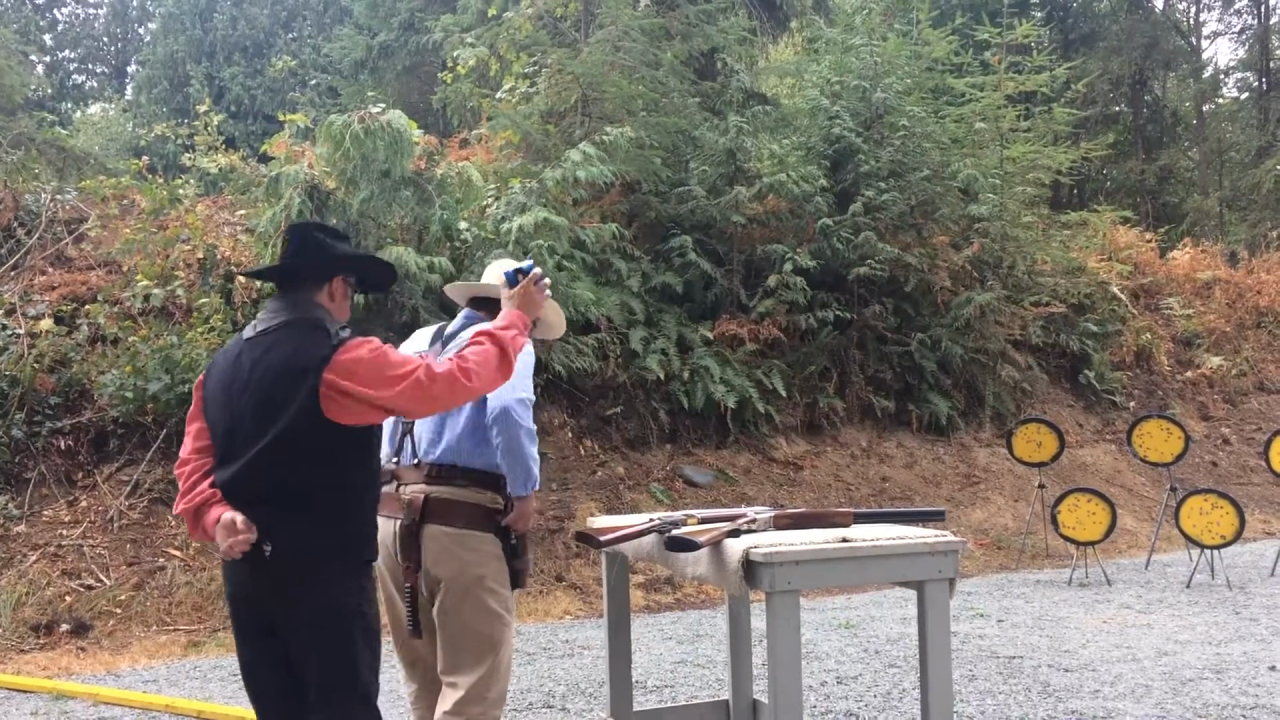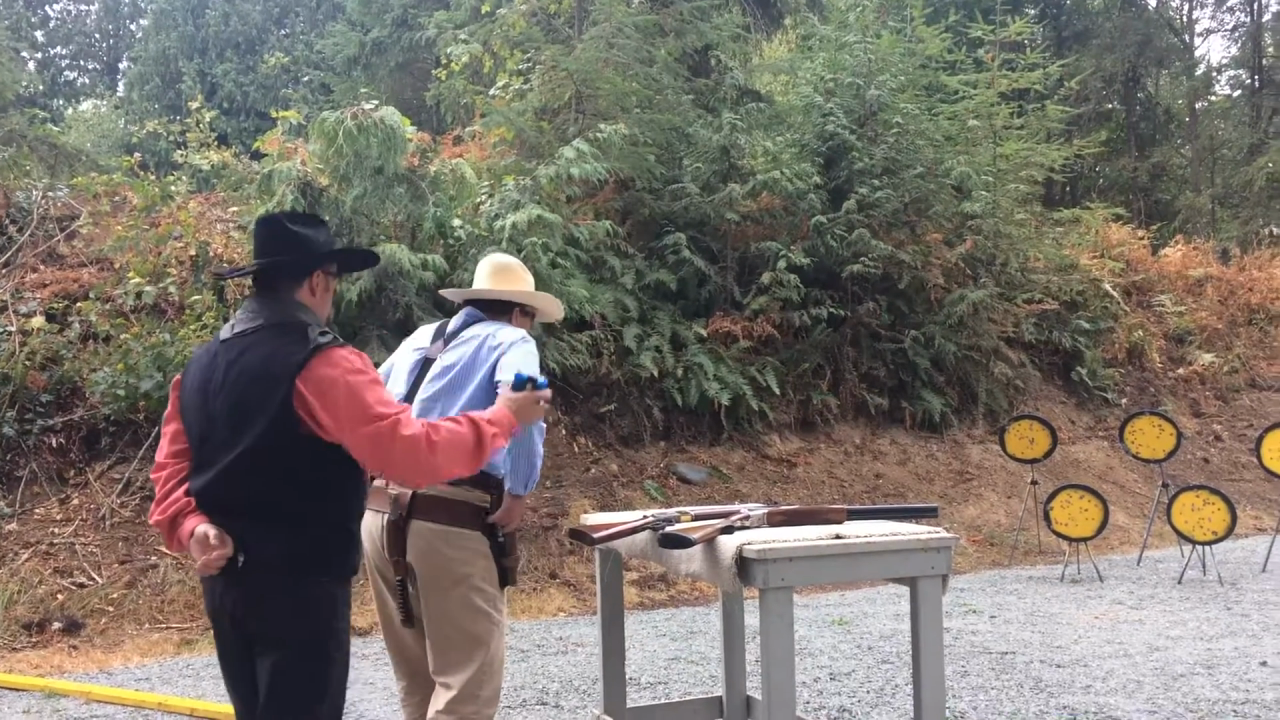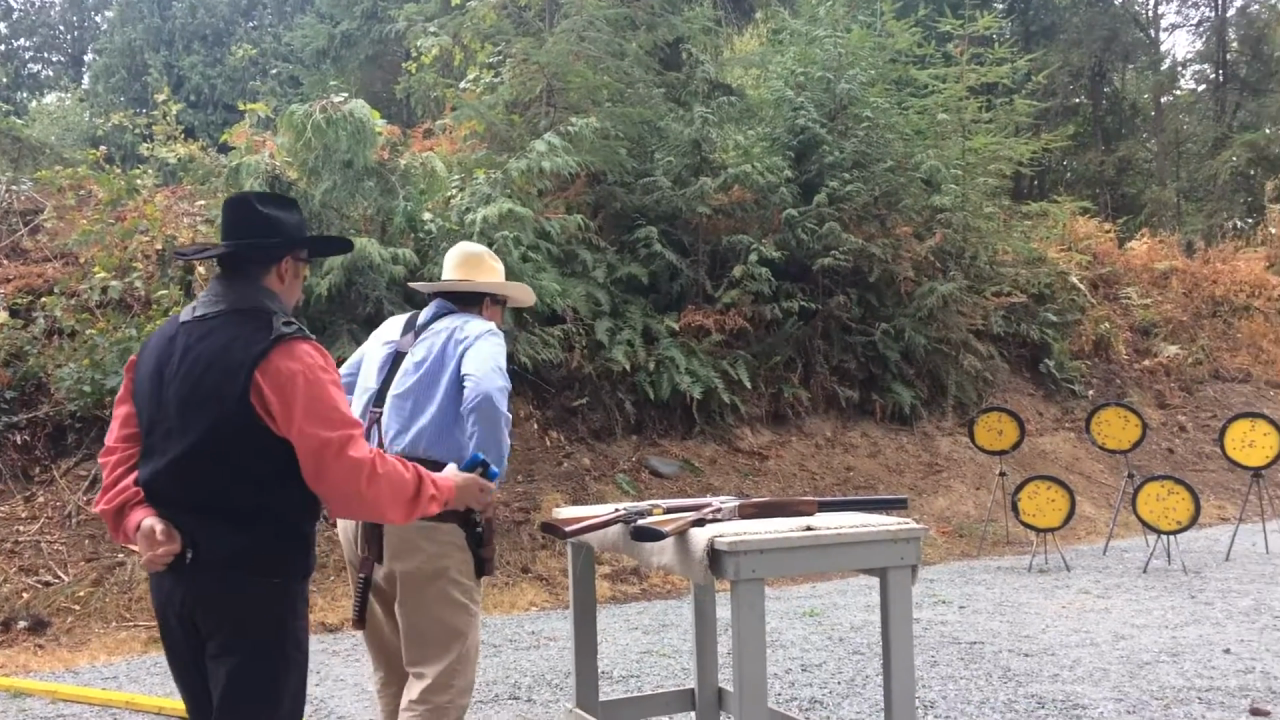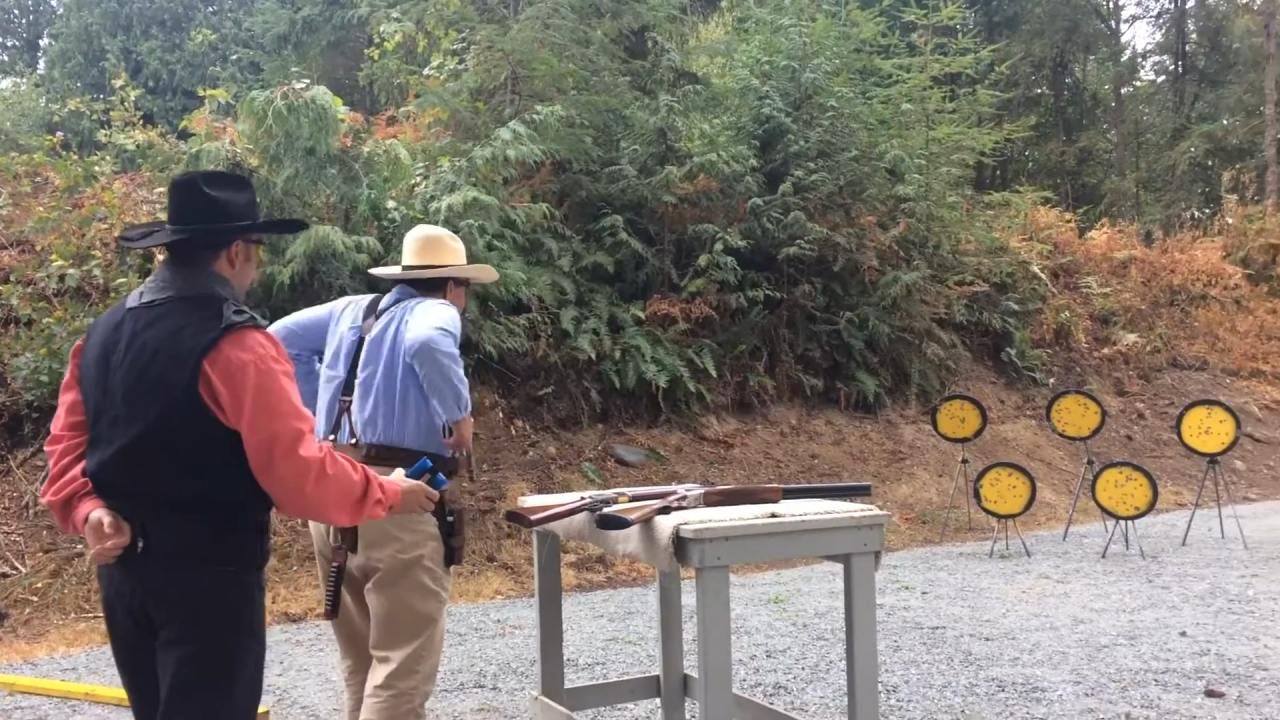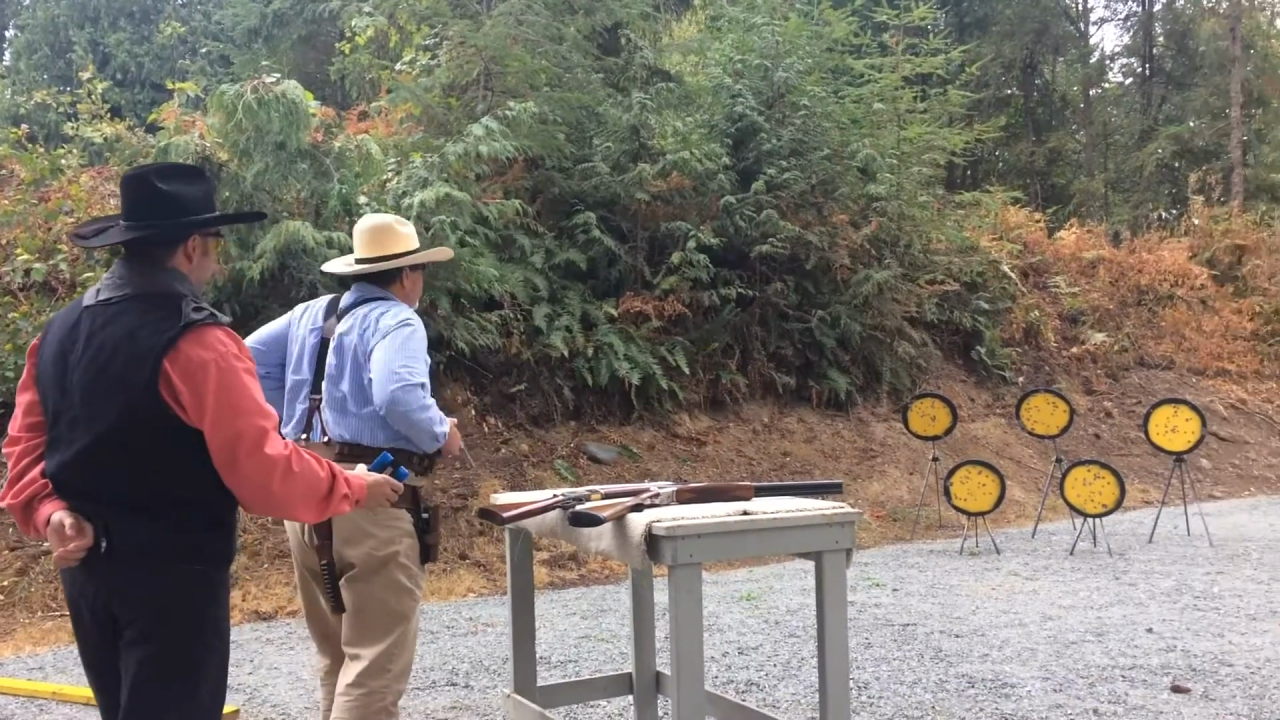
dt=0.2s
person 1, frame 1
left shoulder: (222, 364)
right shoulder: (340, 358)
left elbow: (194, 460)
right elbow: (444, 384)
right wrist: (514, 318)
left hip: (247, 567)
right hip: (323, 570)
person 1, frame 2
left shoulder: (200, 364)
right shoulder: (323, 363)
left elbow: (171, 464)
right elbow: (411, 452)
right wrist: (501, 420)
left hip: (224, 578)
right hip: (300, 583)
person 1, frame 3
left shoulder: (157, 346)
right shoulder: (285, 355)
left elbow: (121, 451)
right elbow: (351, 477)
right wrist: (441, 489)
left hip: (173, 574)
right hip: (255, 582)
person 1, frame 4
left shoulder: (104, 331)
right shoulder: (236, 343)
left elbow: (68, 438)
right elbow: (299, 473)
right wrist: (387, 494)
left hip: (123, 566)
right hip: (209, 574)
person 1, frame 5
left shoulder: (60, 330)
right shoulder: (196, 342)
right elbow: (262, 469)
right wrist: (353, 488)
left hip: (88, 566)
right hip: (174, 573)
person 2, frame 1
left shoulder: (419, 341)
right elbow: (511, 410)
right wrist: (524, 493)
left hip: (393, 520)
right hip: (460, 525)
left knee: (426, 680)
right knee: (475, 683)
person 2, frame 2
left shoulder: (422, 337)
right shoulder: (510, 341)
right wrist: (517, 490)
left hip: (383, 515)
right hip: (449, 523)
left knee: (418, 678)
right knee: (467, 682)
person 2, frame 3
left shoulder: (392, 329)
right shoulder: (478, 333)
left elbow: (339, 392)
right elbow: (486, 395)
right hip: (424, 520)
left knee: (395, 671)
right knee: (441, 675)
person 2, frame 4
left shoulder: (350, 311)
right shoulder: (432, 311)
left elbow: (279, 339)
right elbow: (427, 346)
left wrist: (322, 412)
right wrist: (456, 411)
right hip: (395, 508)
left knee: (361, 658)
right knee: (404, 664)
person 2, frame 5
left shoulder: (307, 315)
right shoulder: (396, 321)
left elbow: (248, 364)
right elbow: (399, 400)
right wrist: (444, 433)
right hip: (371, 507)
left knee: (337, 655)
right knee: (375, 661)
